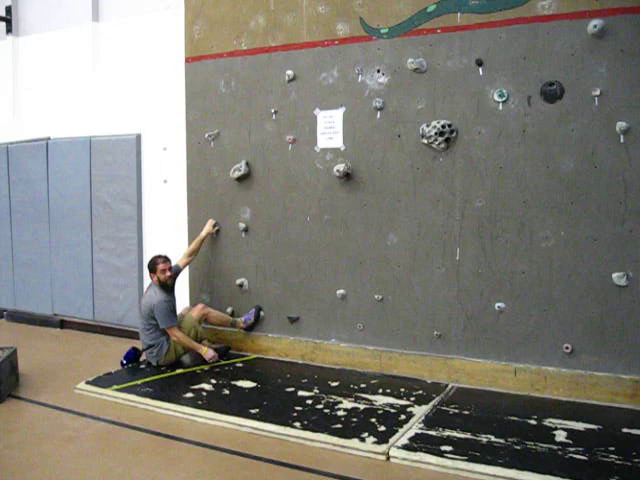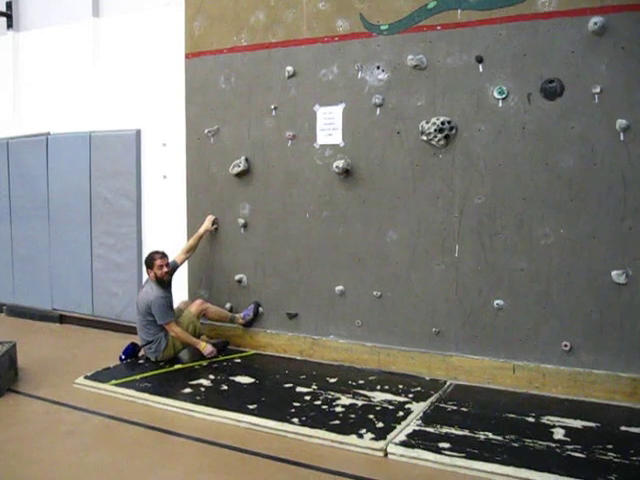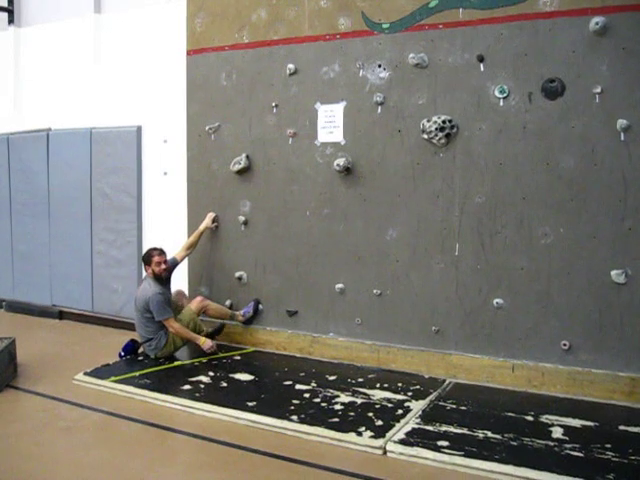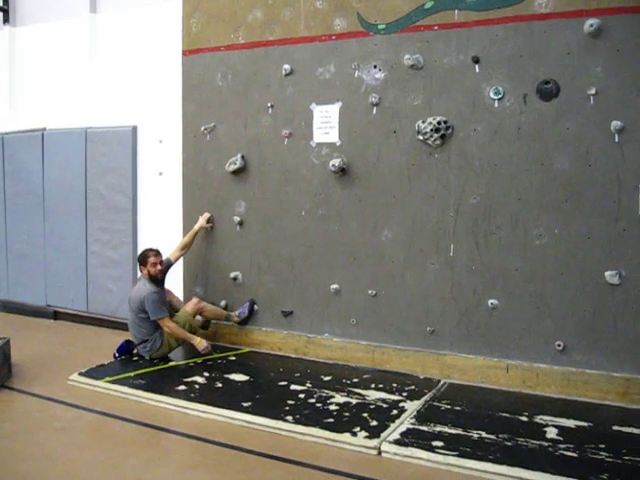
dt=0.2s
person 1, frame 1
left shoulder: (165, 282)
right shoulder: (160, 301)
left elbow: (187, 257)
right elbow: (175, 335)
left wrist: (204, 234)
right wrist: (202, 351)
left hip: (158, 346)
right hip: (161, 353)
left knee: (188, 311)
right knee: (200, 309)
left ankle: (208, 347)
right ankle: (241, 323)
person 1, frame 2
left shoulder: (162, 277)
right shoulder: (156, 297)
left elbow: (185, 253)
right elbow: (173, 331)
left wrist: (202, 230)
right wrist: (200, 345)
left hip: (158, 339)
right hip: (160, 349)
left knee: (187, 306)
right knee: (199, 304)
left ankle: (206, 341)
right ankle: (240, 319)
person 1, frame 3
left shoulder: (162, 273)
right shoulder: (154, 294)
left elbow: (185, 251)
right elbow: (172, 327)
left wrist: (203, 227)
right wrist: (200, 340)
left hip: (158, 333)
right hip: (159, 345)
left knee: (179, 294)
right knee: (200, 302)
left ankle: (203, 331)
right ankle: (240, 316)
person 1, frame 4
left shoulder: (155, 275)
right shoulder: (149, 293)
left elbow: (180, 251)
right elbow: (167, 327)
left wrist: (197, 227)
right wrist: (195, 340)
left hip: (150, 337)
right hip: (154, 347)
left knee: (166, 294)
right knee: (196, 303)
left ankle: (196, 320)
right ankle: (235, 317)
